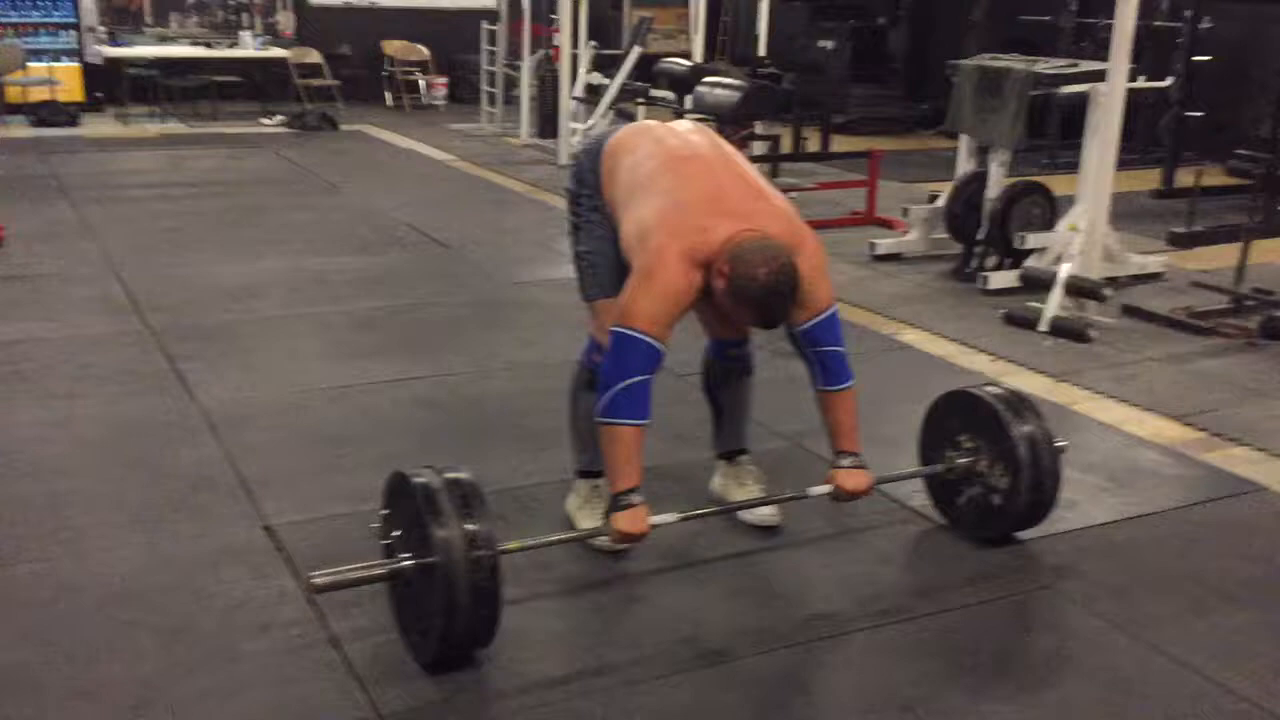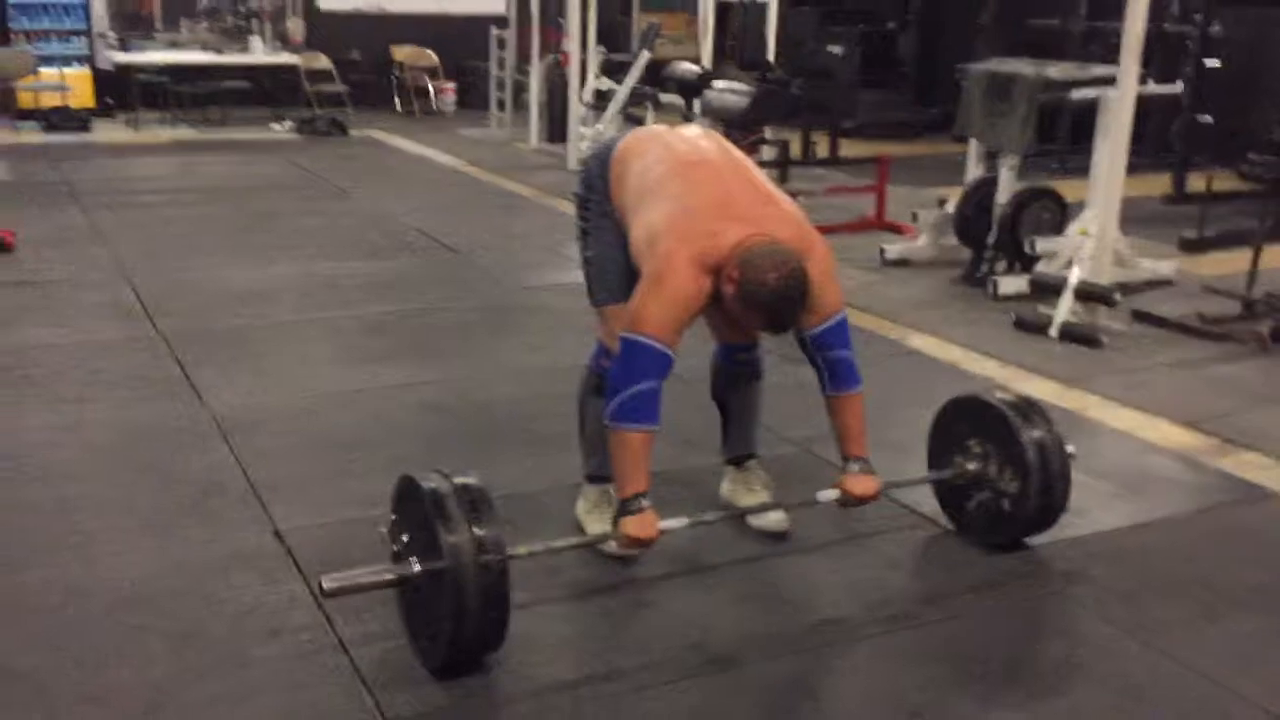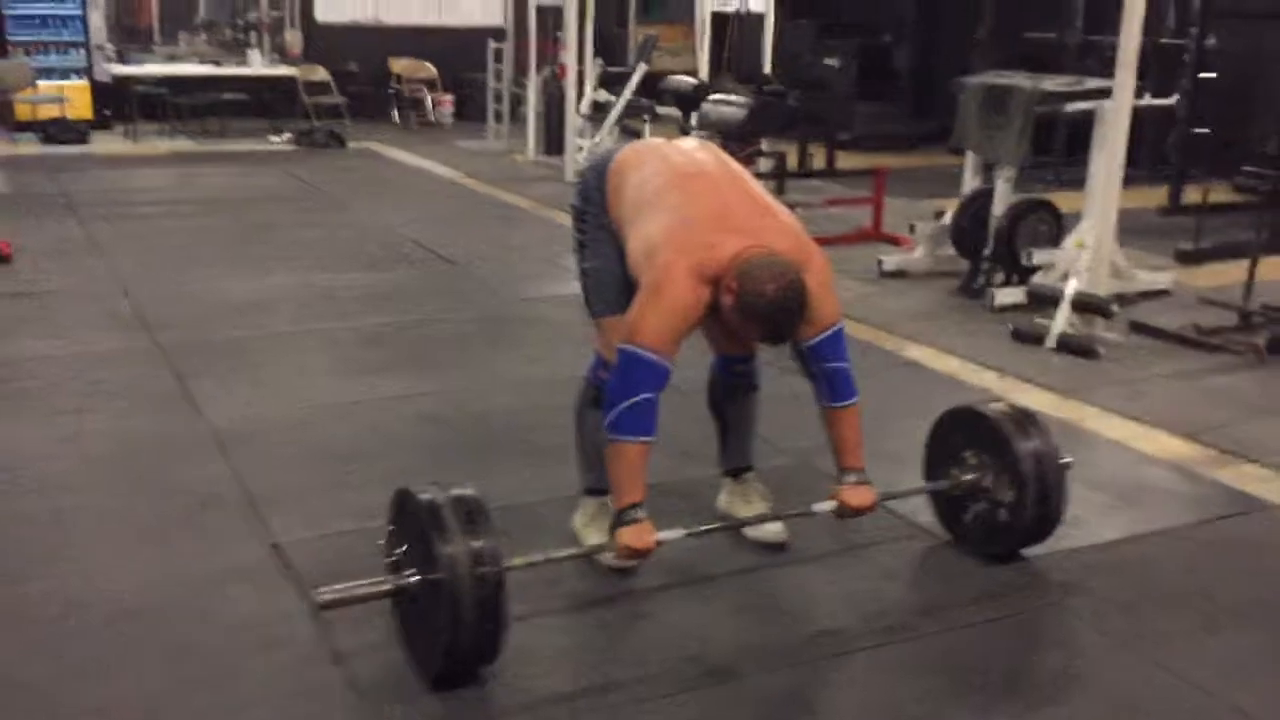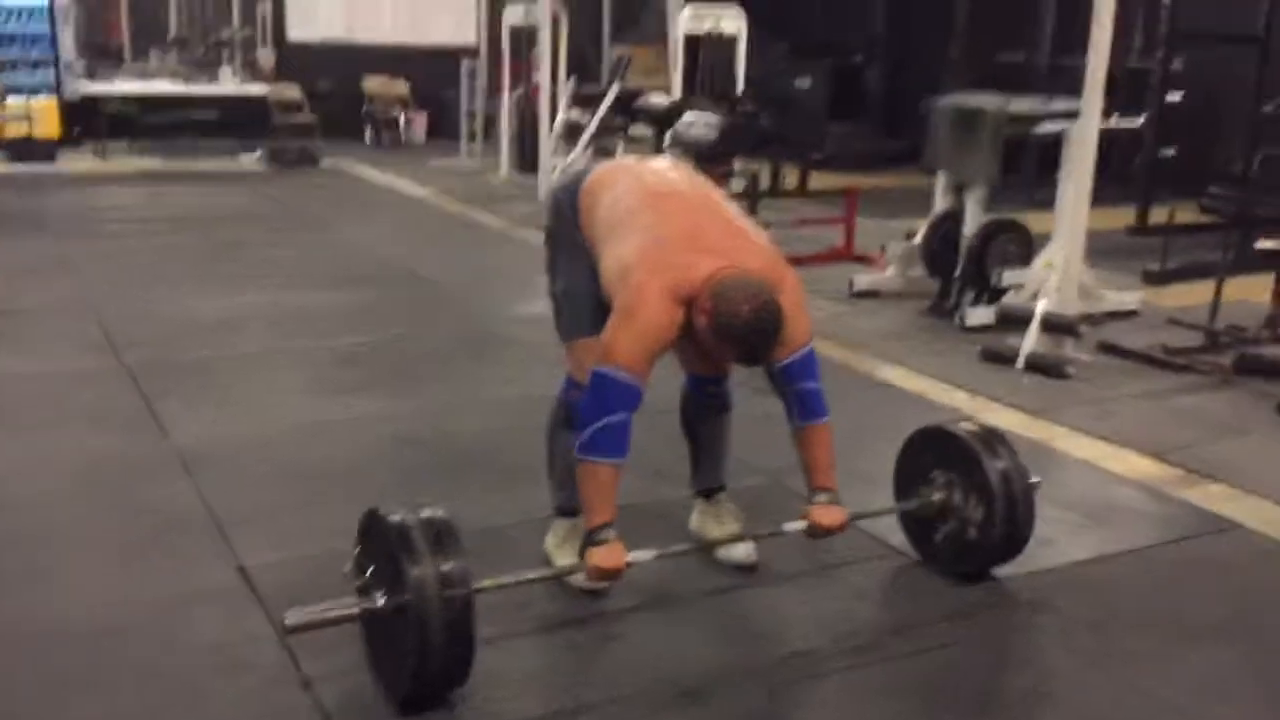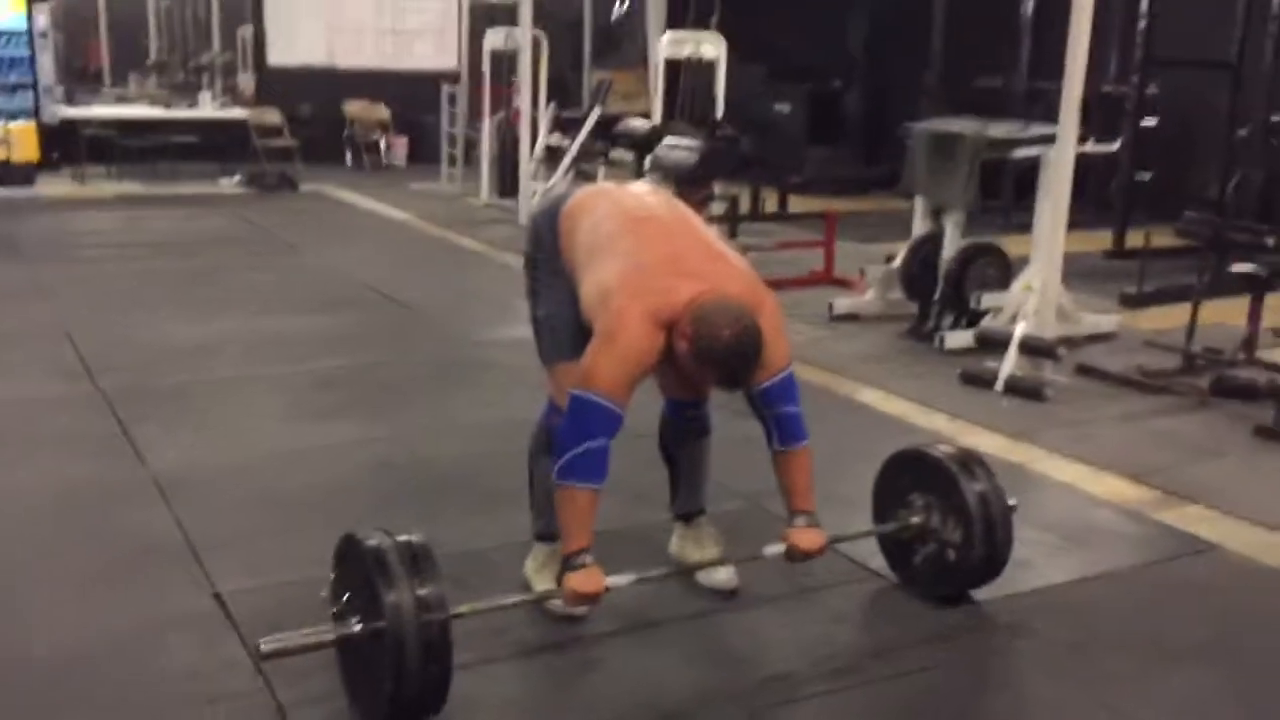
dt=0.1s
person 1, frame 1
left shoulder: (798, 249)
right shoulder: (673, 259)
left elbow: (826, 350)
right elbow: (627, 373)
left wrist: (848, 458)
right wrist: (625, 497)
left knee: (731, 336)
right knee: (615, 340)
left ankle: (733, 465)
right ankle: (590, 484)
person 1, frame 2
left shoulder: (807, 253)
right shoulder: (682, 265)
left elbow: (835, 356)
right elbow: (637, 378)
left wrist: (857, 463)
right wrist: (634, 502)
left knee: (740, 340)
right knee: (623, 345)
left ankle: (741, 470)
right ankle: (598, 489)
person 1, frame 3
left shoulder: (804, 265)
right shoulder: (681, 277)
left elbow: (831, 368)
right elbow: (636, 392)
left wrist: (853, 477)
right wrist: (631, 515)
left knee: (736, 352)
right knee: (622, 358)
left ankle: (738, 481)
right ankle: (597, 501)
person 1, frame 4
left shoulder: (777, 283)
right shoulder: (653, 297)
left elbow: (802, 387)
right elbow: (606, 410)
left wrist: (824, 494)
right wrist: (600, 535)
right hip: (584, 206)
left knee: (709, 372)
right knee: (592, 376)
left ankle: (710, 503)
right ankle: (568, 521)
person 1, frame 5
left shoulder: (756, 308)
right shoulder: (634, 322)
left elbow: (781, 410)
right elbow: (585, 433)
left wrist: (803, 517)
right wrist: (578, 559)
right hip: (563, 231)
left knee: (689, 397)
right knee: (573, 399)
left ankle: (690, 527)
right ankle: (549, 547)
